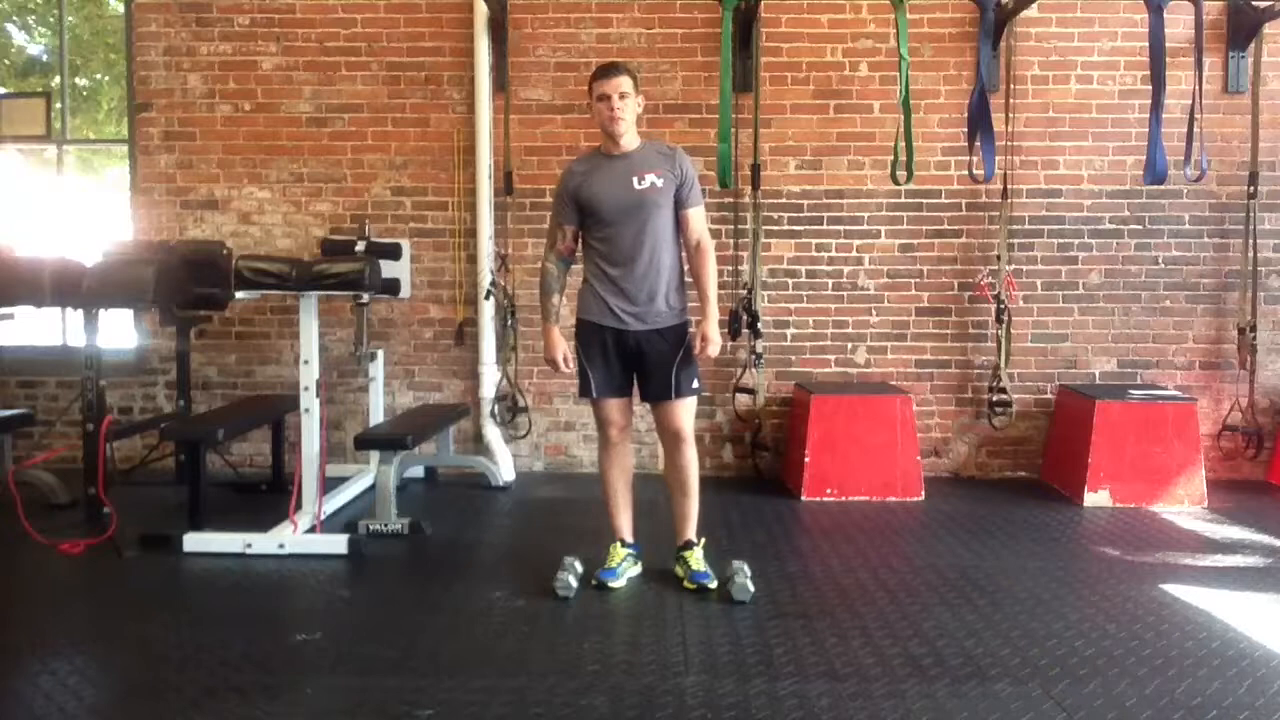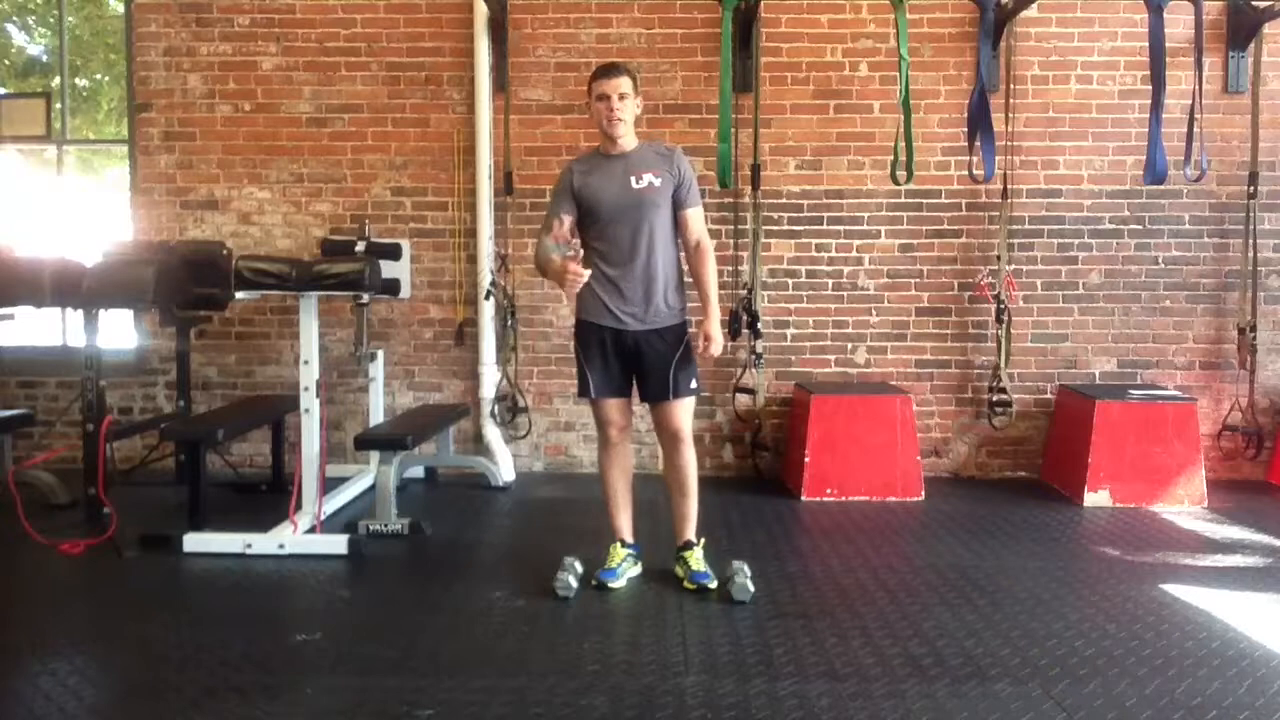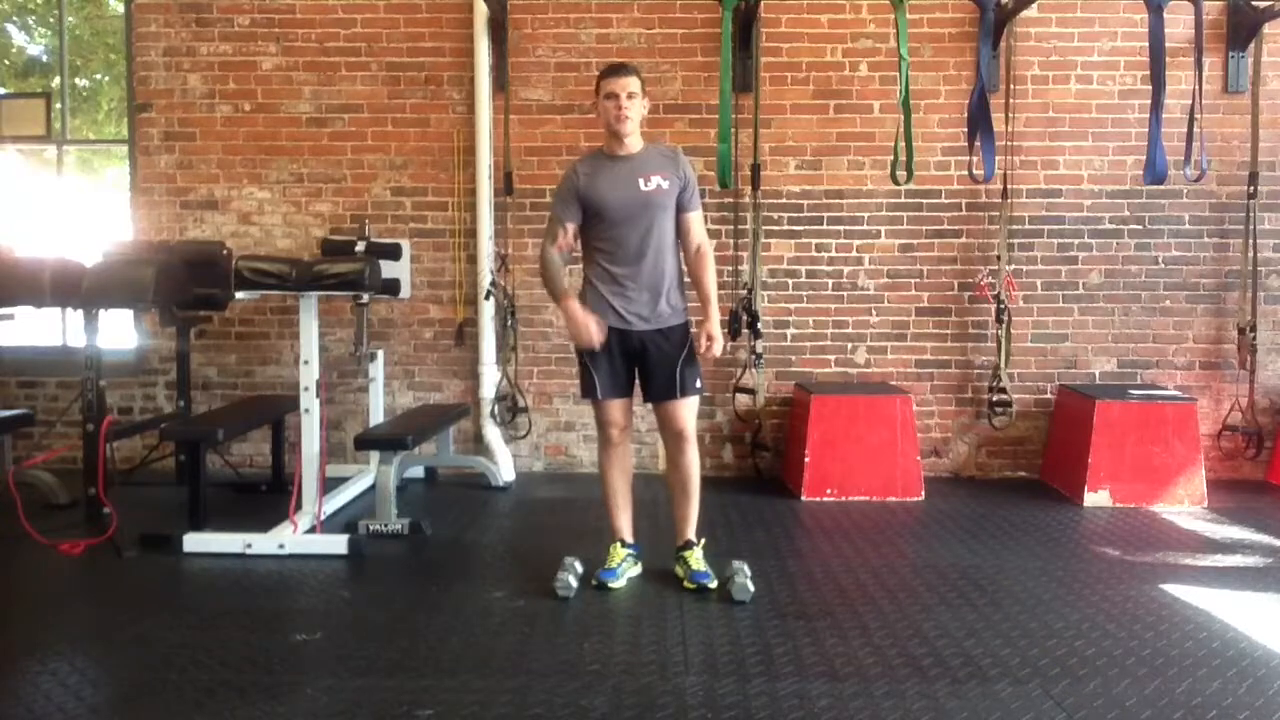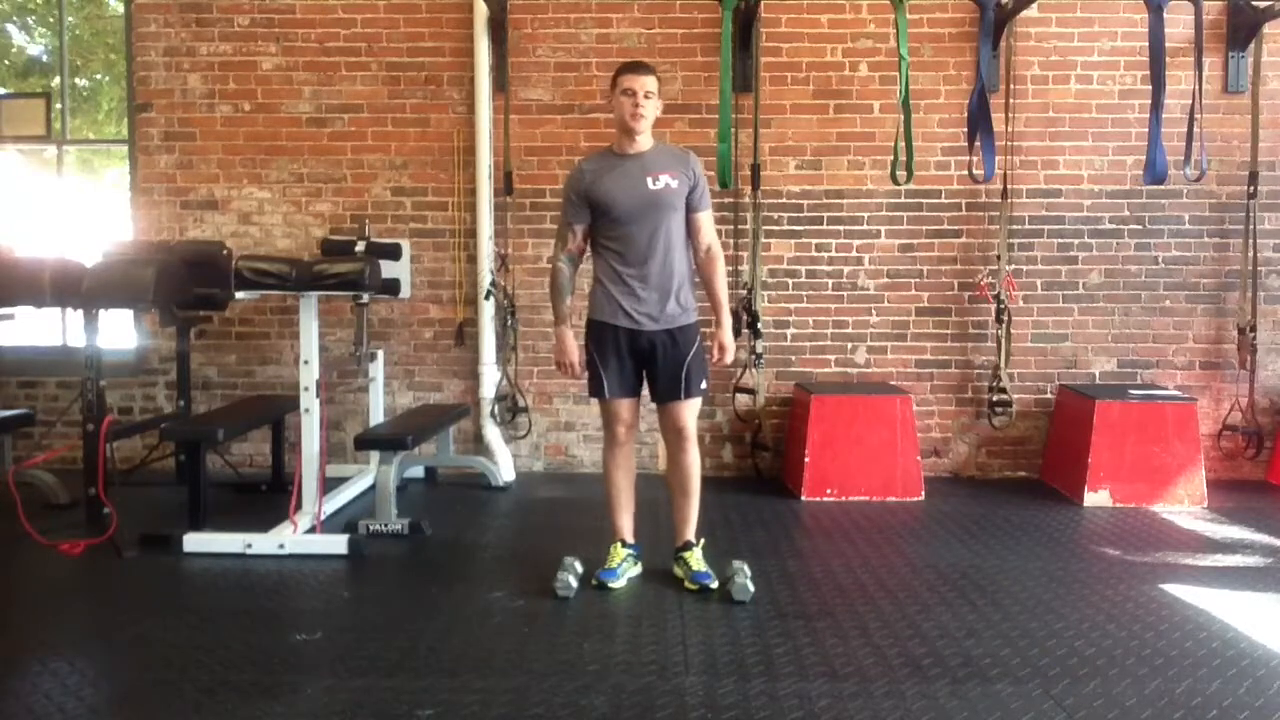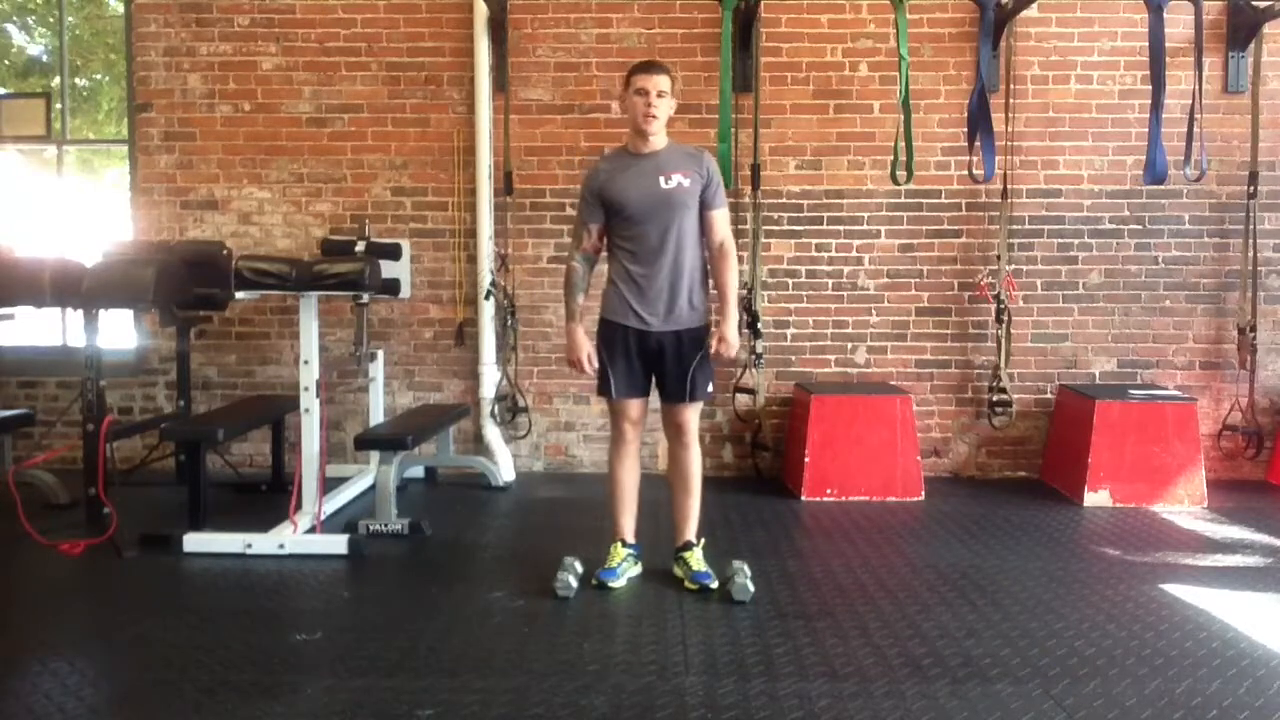
dt=0.3s
person 1, frame 1
left shoulder: (673, 162)
right shoulder: (577, 175)
left elbow: (699, 243)
right elbow: (557, 256)
left wrist: (709, 315)
right wrist: (551, 328)
left hip: (665, 323)
right hip: (600, 326)
left knee: (678, 432)
right knee: (613, 432)
left ankle: (688, 547)
right ankle: (623, 547)
person 1, frame 2
left shoulder: (671, 162)
right shoulder: (576, 174)
left elbow: (698, 243)
right elbow: (547, 244)
left wrist: (711, 314)
right wrist: (560, 268)
left hip: (664, 323)
right hip: (599, 325)
left knee: (677, 433)
right knee: (613, 432)
left ankle: (688, 547)
right ankle: (624, 547)
person 1, frame 3
left shoulder: (674, 165)
right shoulder: (580, 175)
left elbow: (697, 246)
right elbow: (554, 253)
left wrist: (711, 314)
right wrist: (571, 307)
left hip: (668, 323)
right hip: (604, 326)
left knee: (681, 432)
right knee: (614, 432)
left ankle: (688, 547)
right ankle: (623, 547)
person 1, frame 4
left shoulder: (684, 166)
right shoulder: (588, 174)
left elbow: (707, 248)
right elbow: (566, 257)
left wrist: (724, 320)
right wrist: (563, 330)
left hip: (676, 322)
right hip: (612, 325)
left knee: (683, 433)
right knee: (619, 432)
left ankle: (687, 548)
right ankle: (625, 547)
person 1, frame 5
left shoulder: (699, 164)
right shoulder: (603, 173)
left elbow: (722, 245)
right elbow: (582, 255)
left wrist: (728, 315)
right wrist: (574, 326)
left hip: (686, 323)
right hip: (622, 324)
left knee: (684, 430)
right knee: (626, 429)
left ankle: (688, 548)
right ankle: (624, 547)
